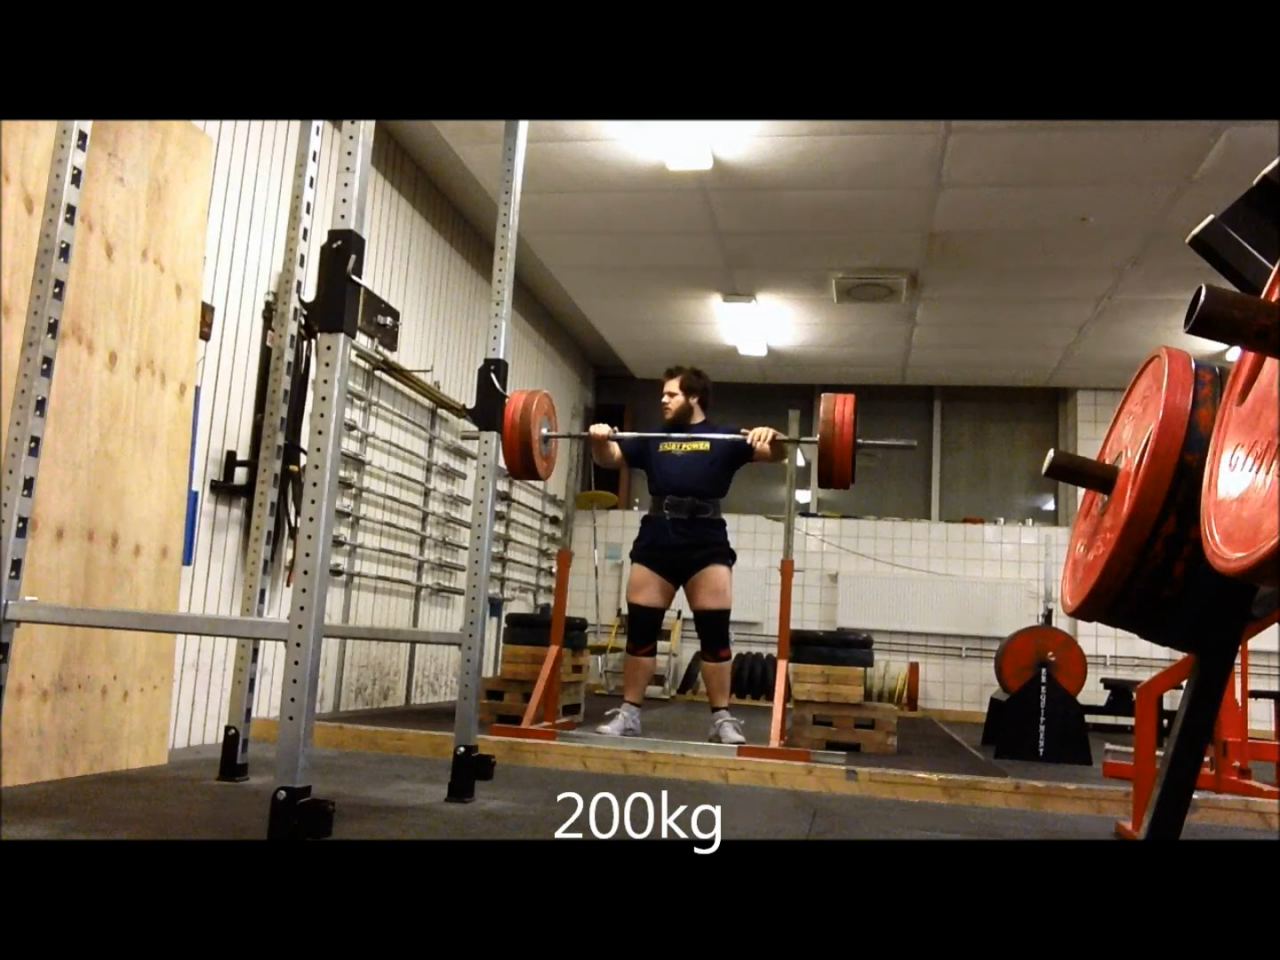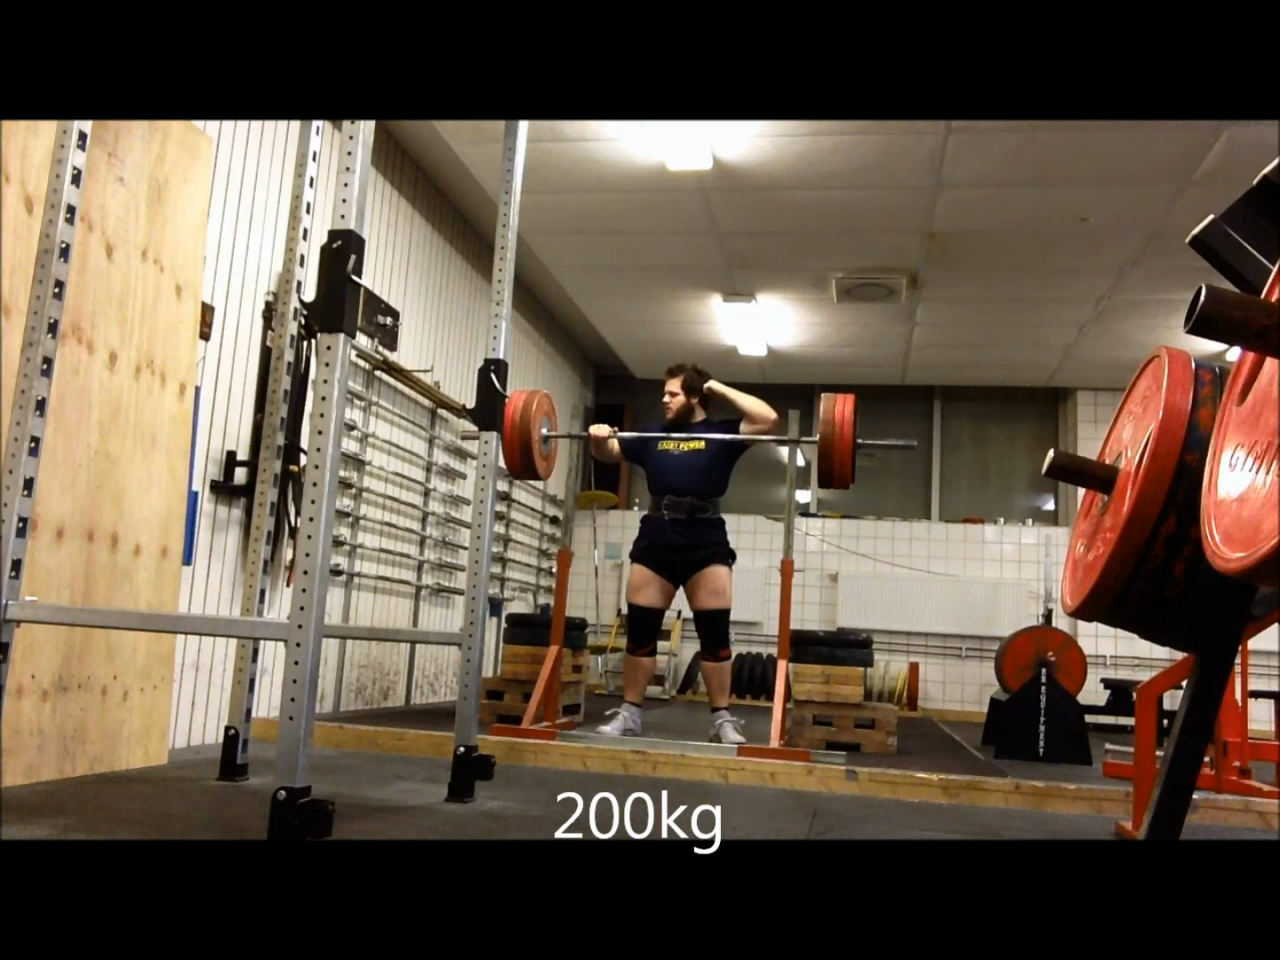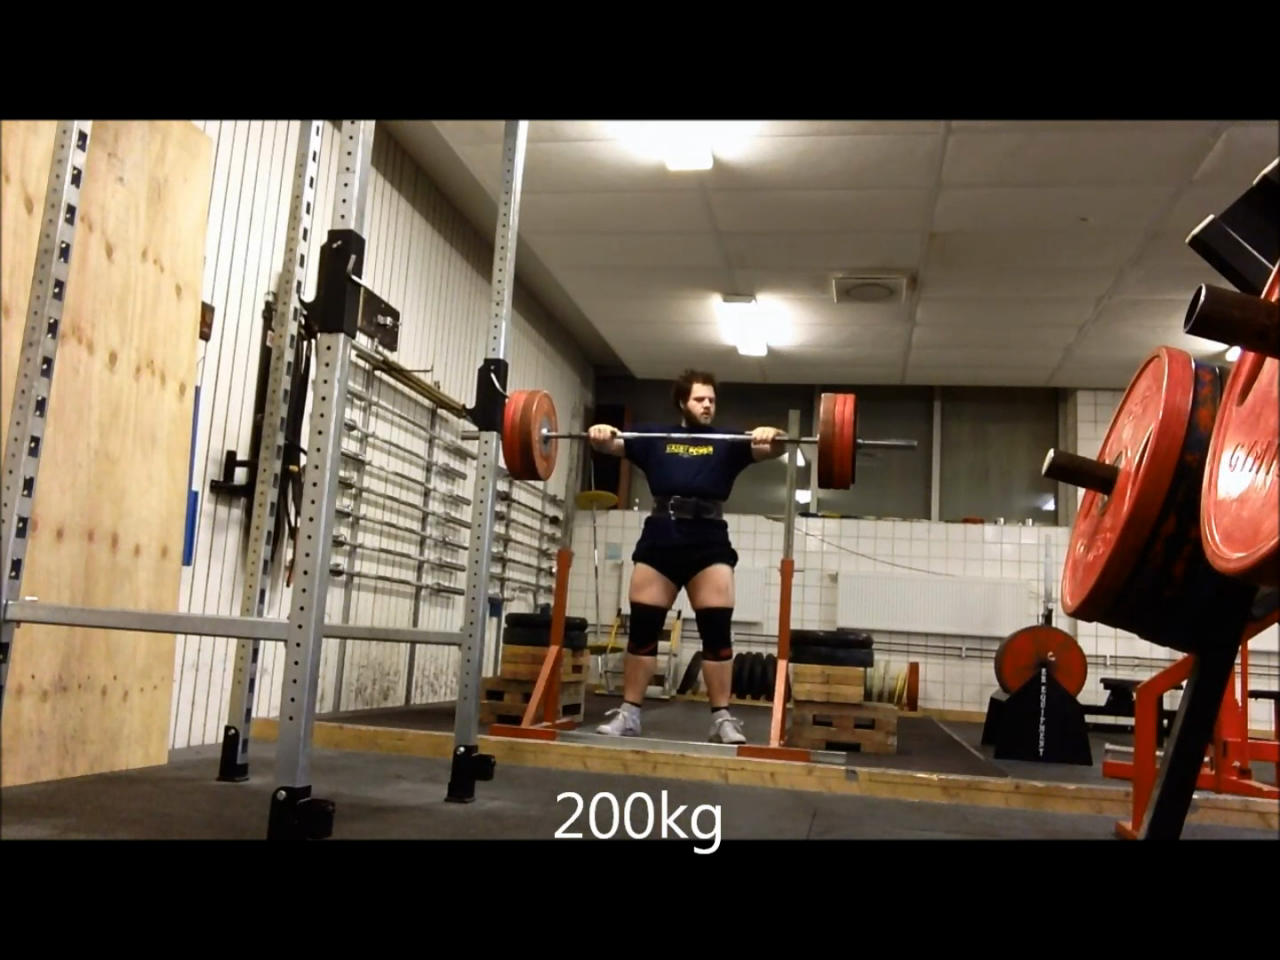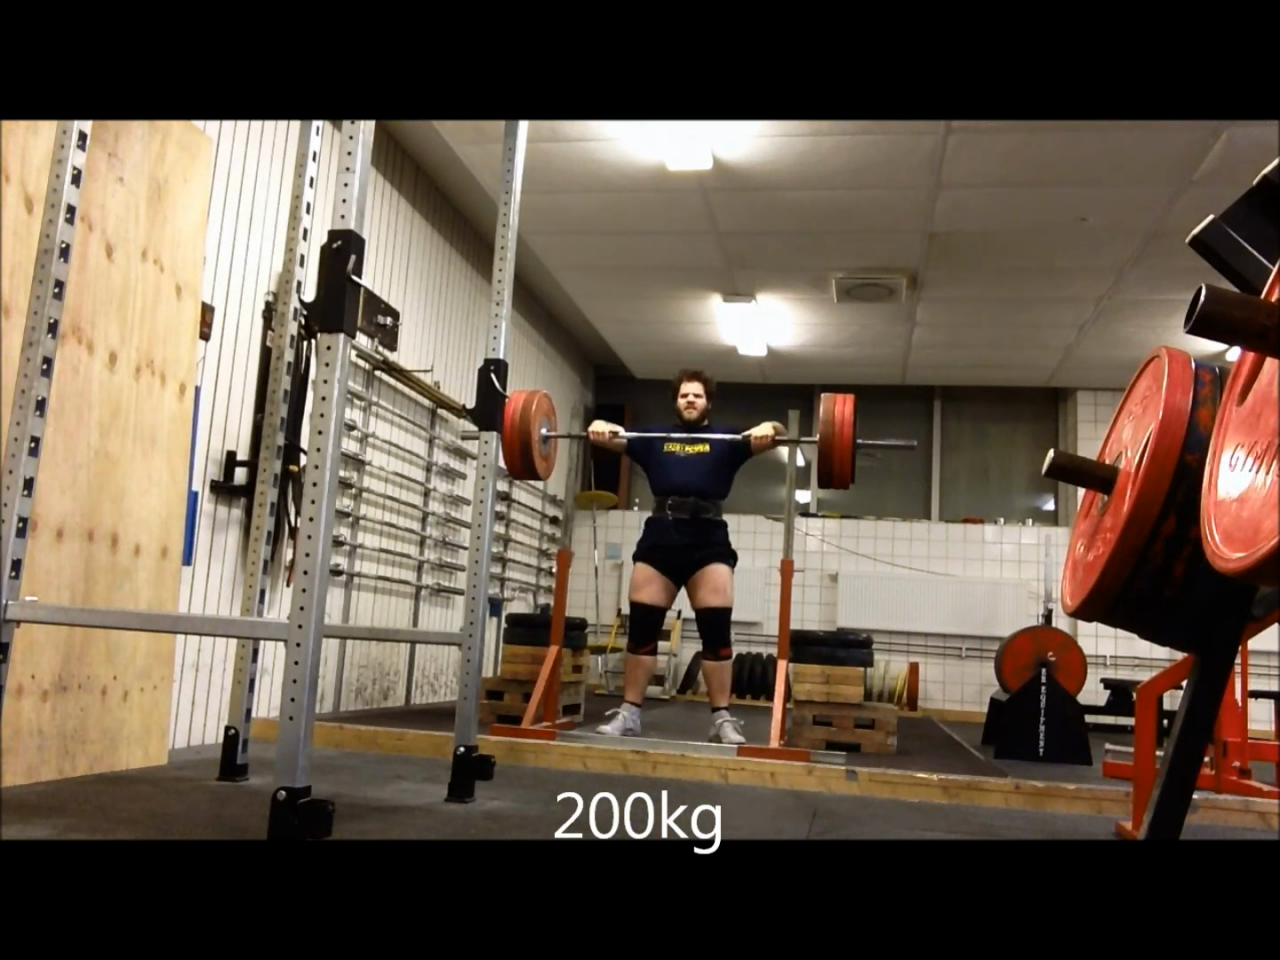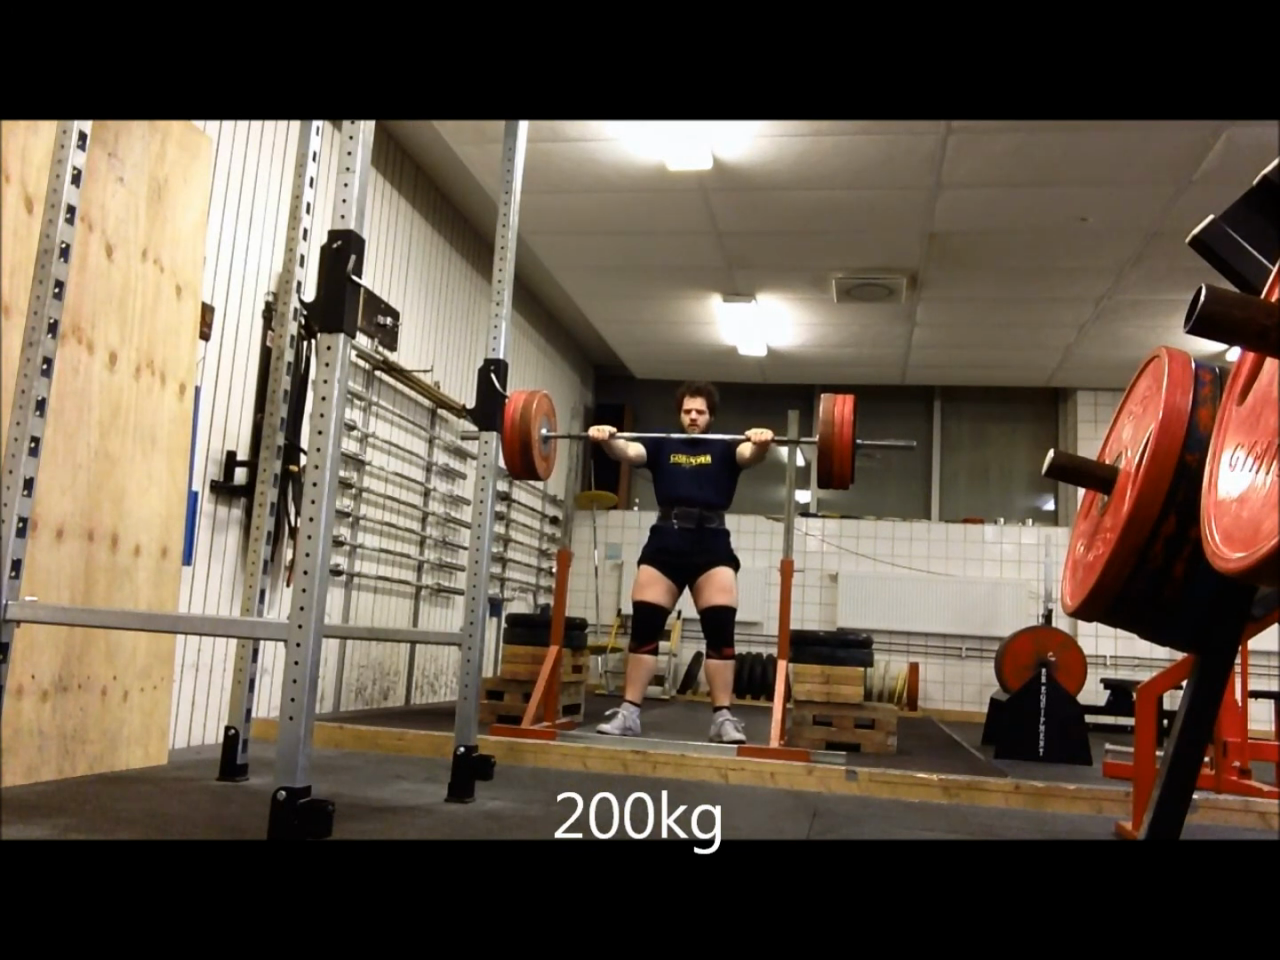
dt=1s
person 1, frame 1
left shoulder: (725, 438)
right shoulder: (651, 439)
left elbow: (777, 454)
right elbow: (607, 458)
left wrist: (770, 436)
right wrist: (599, 439)
left hip: (706, 542)
right hip: (655, 539)
left knee: (715, 632)
right knee: (640, 630)
left ankle: (722, 719)
right ankle: (629, 714)
person 1, frame 2
left shoulder: (721, 433)
right shoulder: (652, 437)
left elbow: (768, 419)
right elbow: (606, 452)
left wrist: (722, 390)
right wrist: (598, 436)
left hip: (705, 542)
right hip: (656, 538)
left knee: (715, 632)
right knee: (640, 630)
left ankle: (722, 719)
right ankle: (629, 714)
person 1, frame 3
left shoulder: (728, 443)
right shoulder: (654, 437)
left elbow: (776, 449)
right elbow: (609, 445)
left wrist: (773, 435)
right wrist: (599, 434)
left hip: (709, 543)
right hip: (659, 538)
left knee: (716, 631)
right knee: (642, 628)
left ankle: (722, 718)
right ankle: (628, 713)
person 1, frame 4
left shoulder: (726, 439)
right shoulder: (655, 438)
left elbow: (776, 434)
right elbow: (614, 437)
left wrist: (768, 429)
right wrist: (600, 428)
left hip: (708, 540)
right hip: (660, 536)
left knee: (716, 630)
right knee: (641, 627)
left ankle: (722, 719)
right ankle: (629, 714)
person 1, frame 5
left shoulder: (724, 448)
right shoulder: (662, 446)
left elbow: (751, 454)
right elbow: (628, 452)
left wrist: (763, 441)
right wrist: (606, 438)
left hip: (711, 545)
right hip: (664, 543)
left knee: (720, 630)
right knee: (644, 626)
left ankle: (723, 718)
right ankle: (628, 713)
